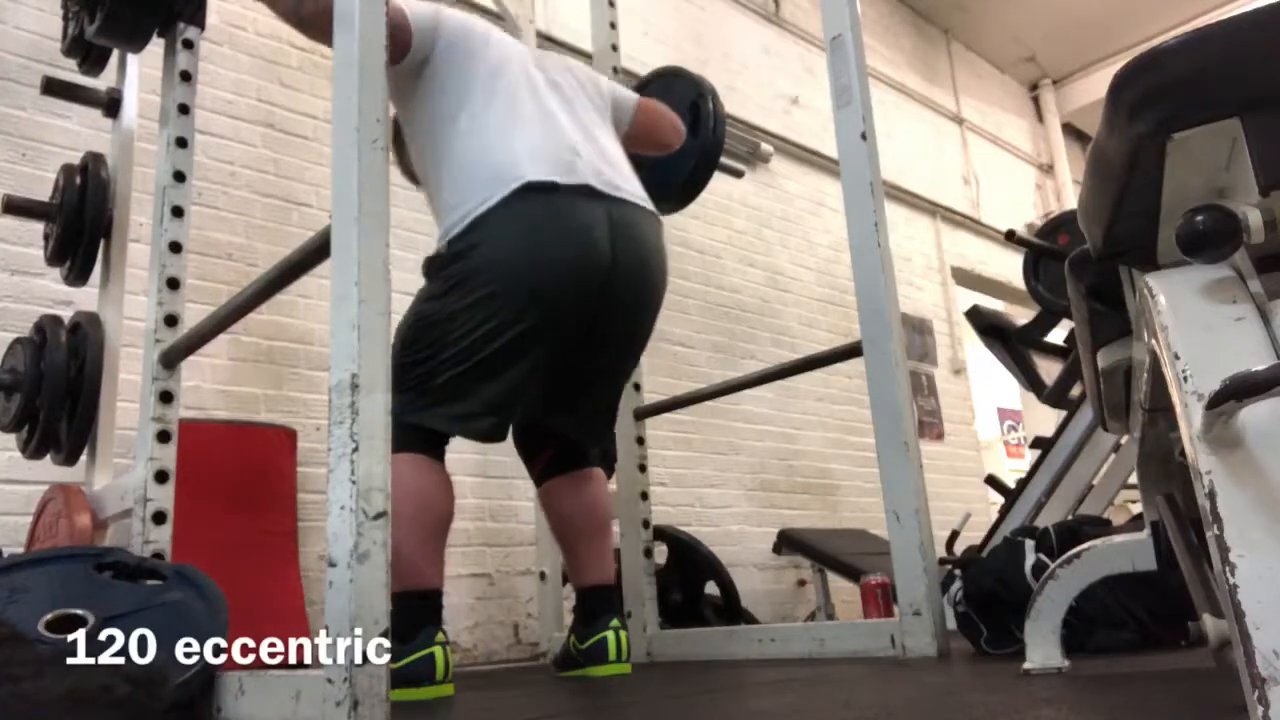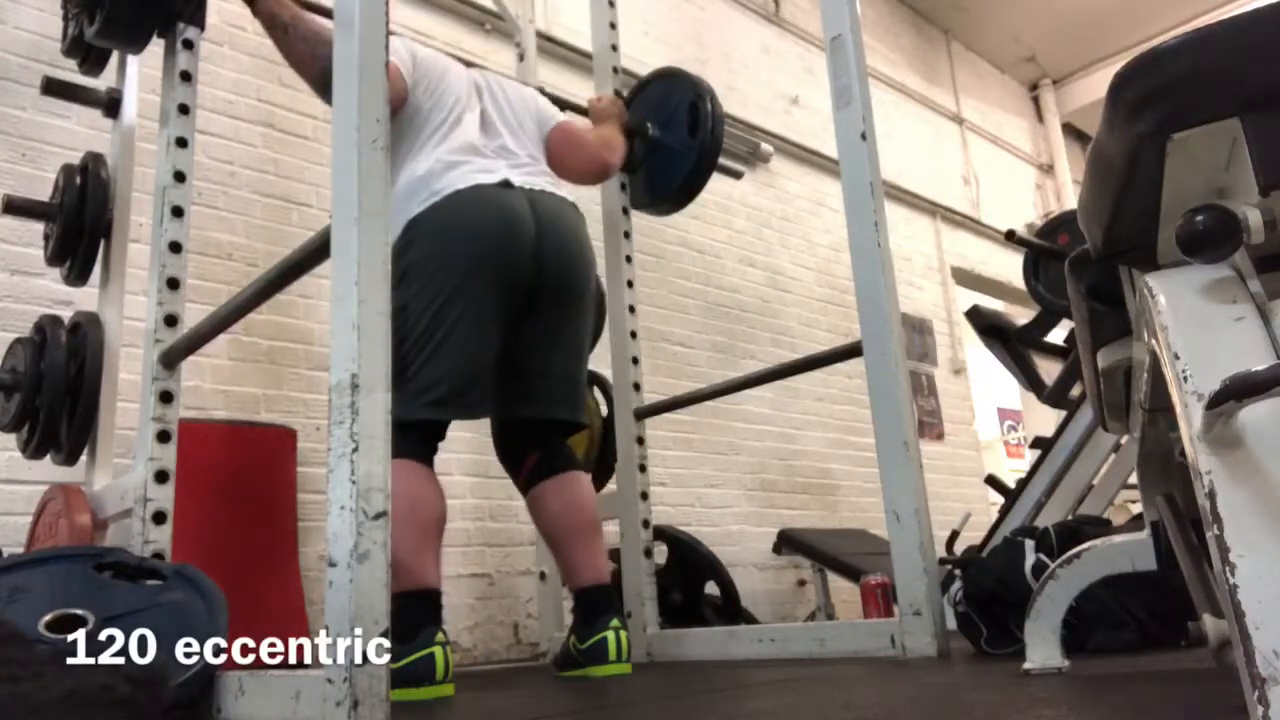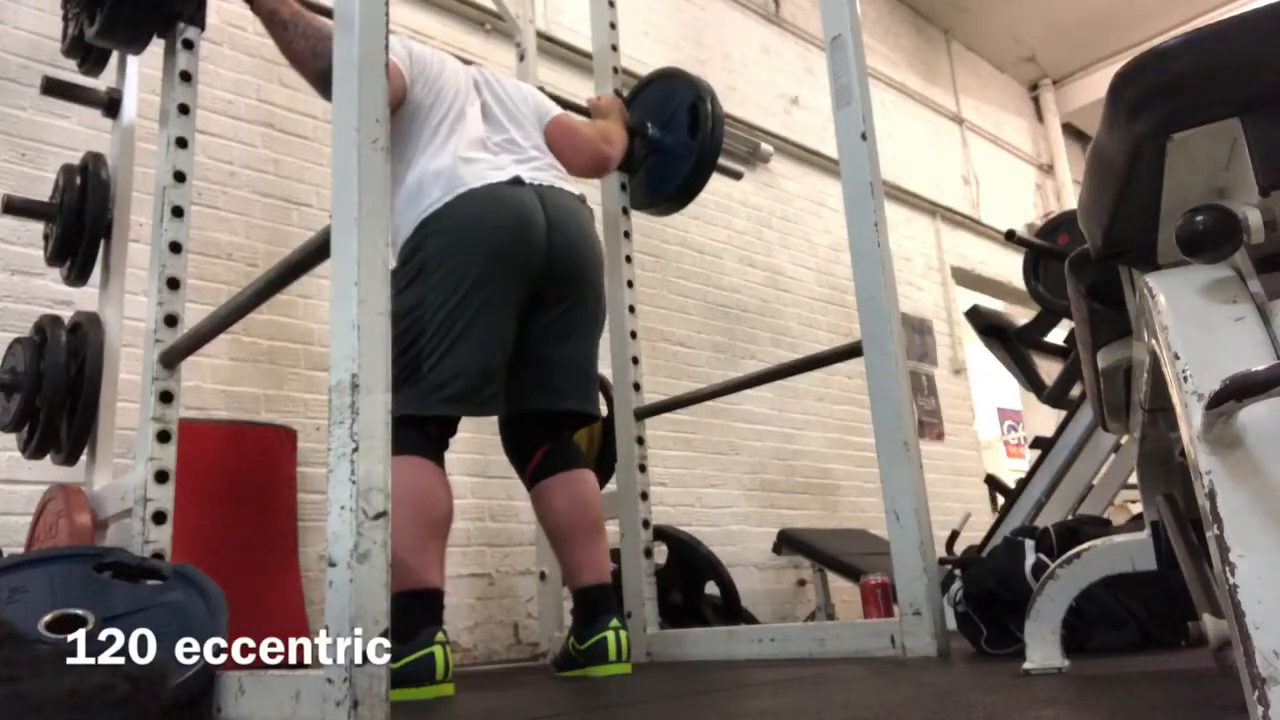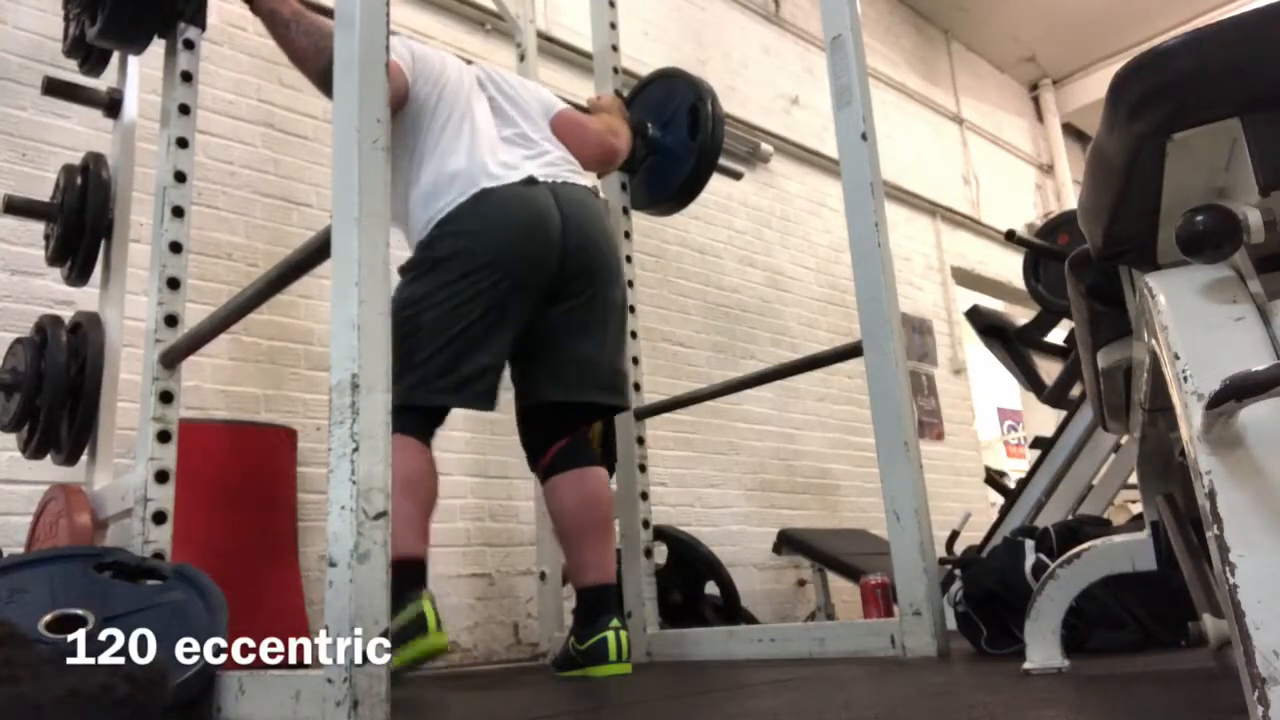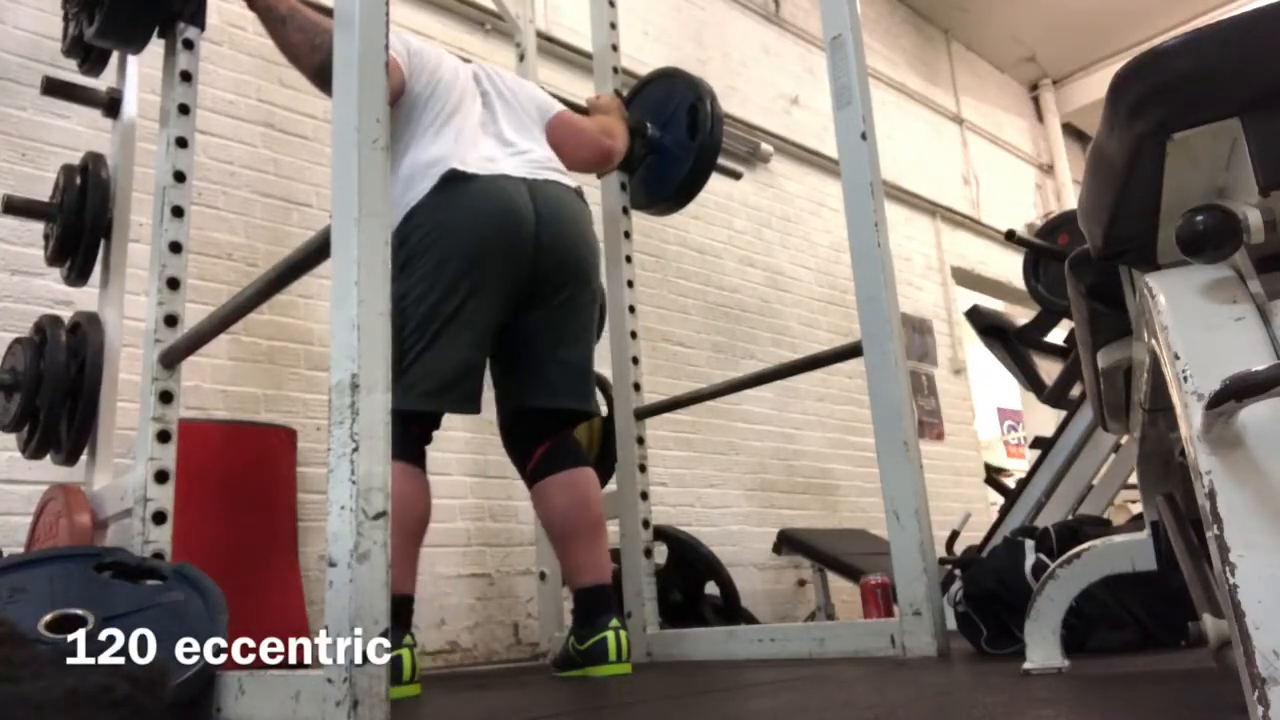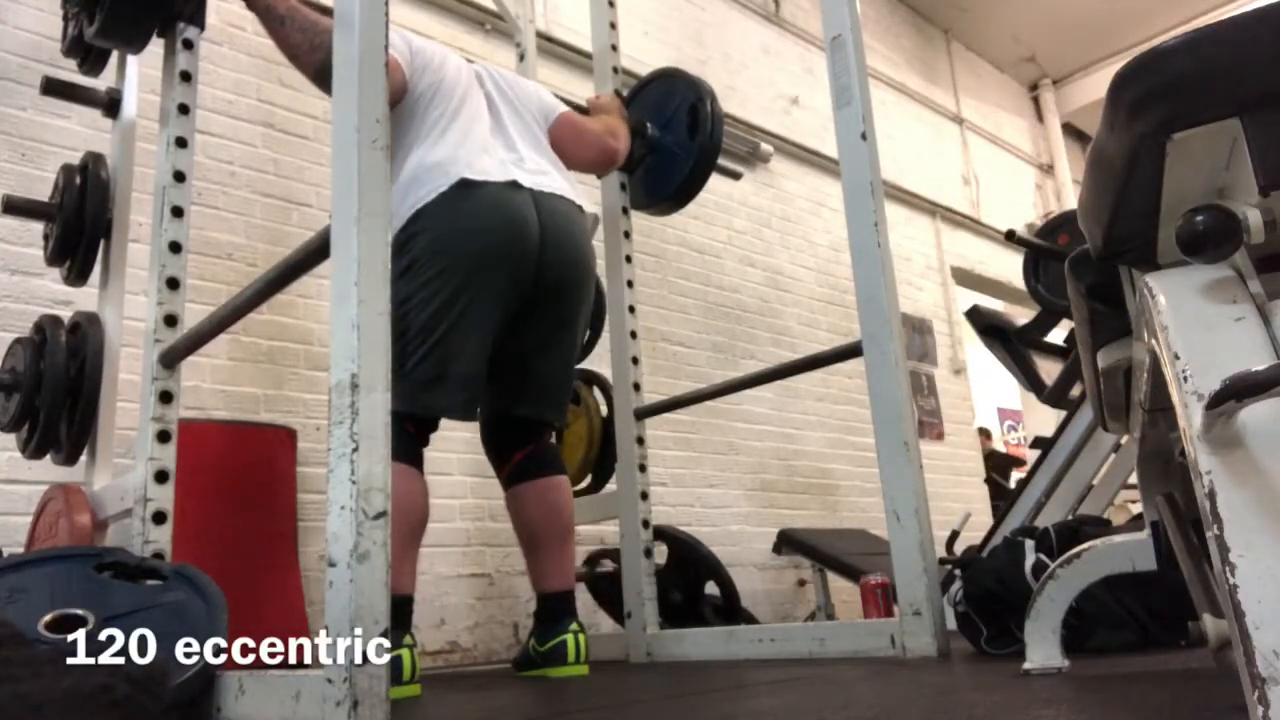
dt=0.7s
person 1, frame 1
right shoulder: (558, 67)
right elbow: (670, 131)
right wrist: (609, 118)
left hip: (524, 231)
right hip: (634, 241)
left knee: (408, 422)
right knee: (560, 438)
left ankle: (415, 642)
right ankle: (601, 626)
person 1, frame 2
right shoulder: (512, 90)
right elbow: (596, 160)
right wrist: (611, 122)
left hip: (460, 225)
right hip: (559, 231)
left knee: (402, 430)
right knee: (538, 442)
left ankle: (415, 639)
right ankle: (600, 624)
person 1, frame 3
right shoulder: (506, 85)
right elbow: (596, 153)
right wrist: (613, 118)
left hip: (470, 223)
right hip: (566, 226)
left knee: (408, 424)
right knee: (544, 436)
left ankle: (415, 639)
right ankle: (599, 626)
person 1, frame 4
left shoulder: (403, 55)
right shoulder: (507, 81)
right elbow: (603, 147)
right wrist: (616, 115)
left hip: (485, 221)
right hip: (583, 223)
left knee: (403, 406)
right knee: (560, 431)
left ankle: (404, 608)
right ankle: (600, 625)
person 1, frame 5
right shoulder: (506, 81)
right elbow: (600, 148)
right wrist: (613, 113)
left hip: (463, 213)
right hip: (562, 219)
left knee: (394, 423)
right knee: (545, 434)
left ankle: (388, 641)
right ankle: (599, 625)
person 1, frame 6
right shoulder: (510, 83)
right elbow: (604, 149)
right wrist: (613, 113)
left hip: (464, 221)
right hip: (562, 233)
left knee: (392, 424)
right knee: (521, 436)
left ankle: (388, 641)
right ankle: (559, 628)
